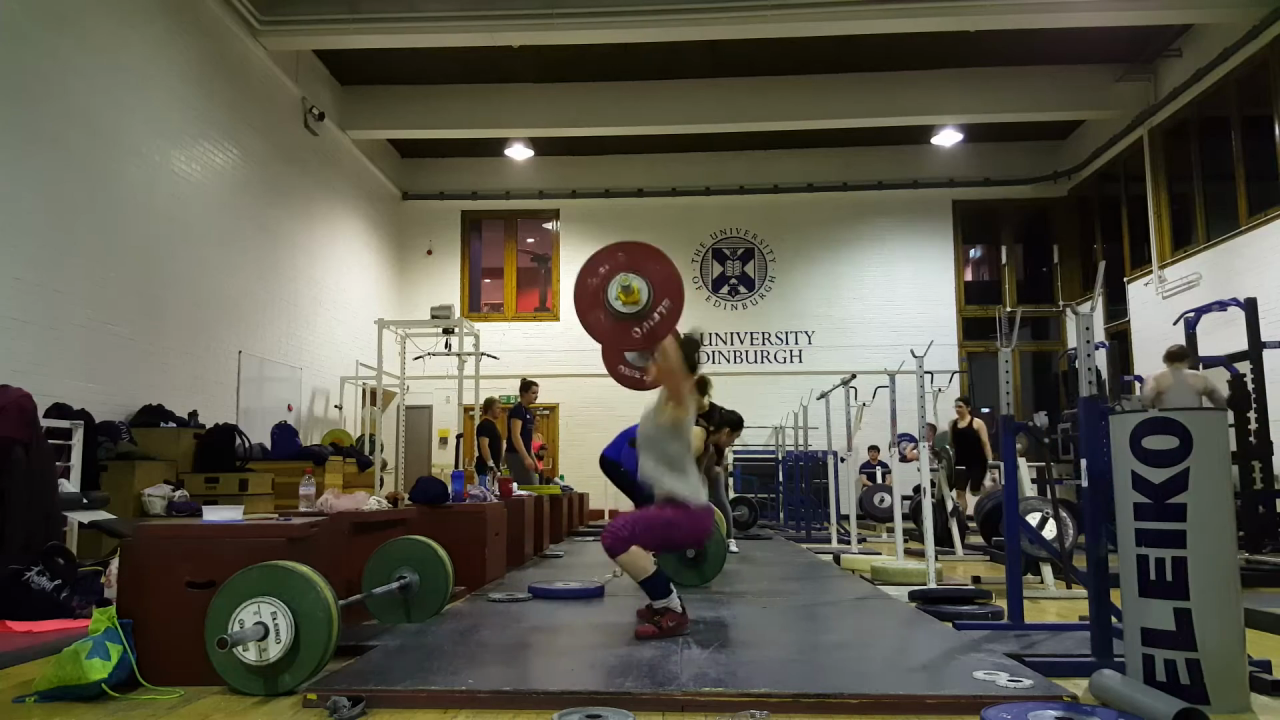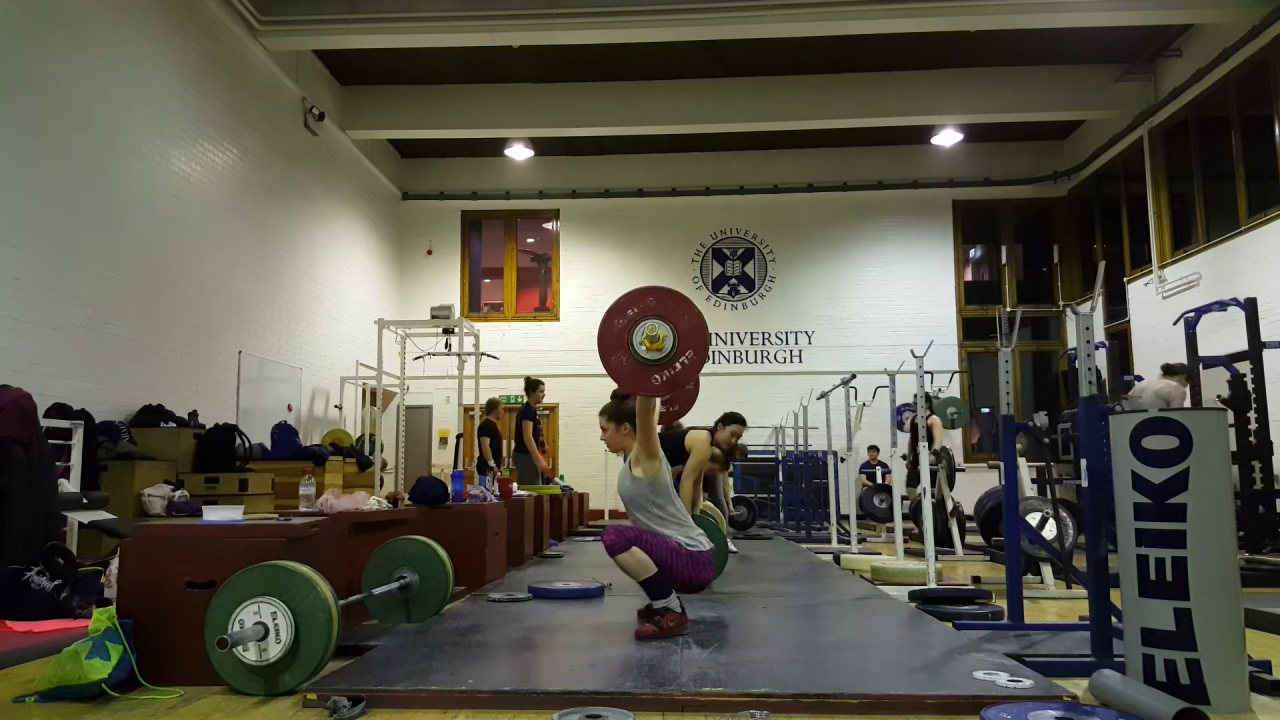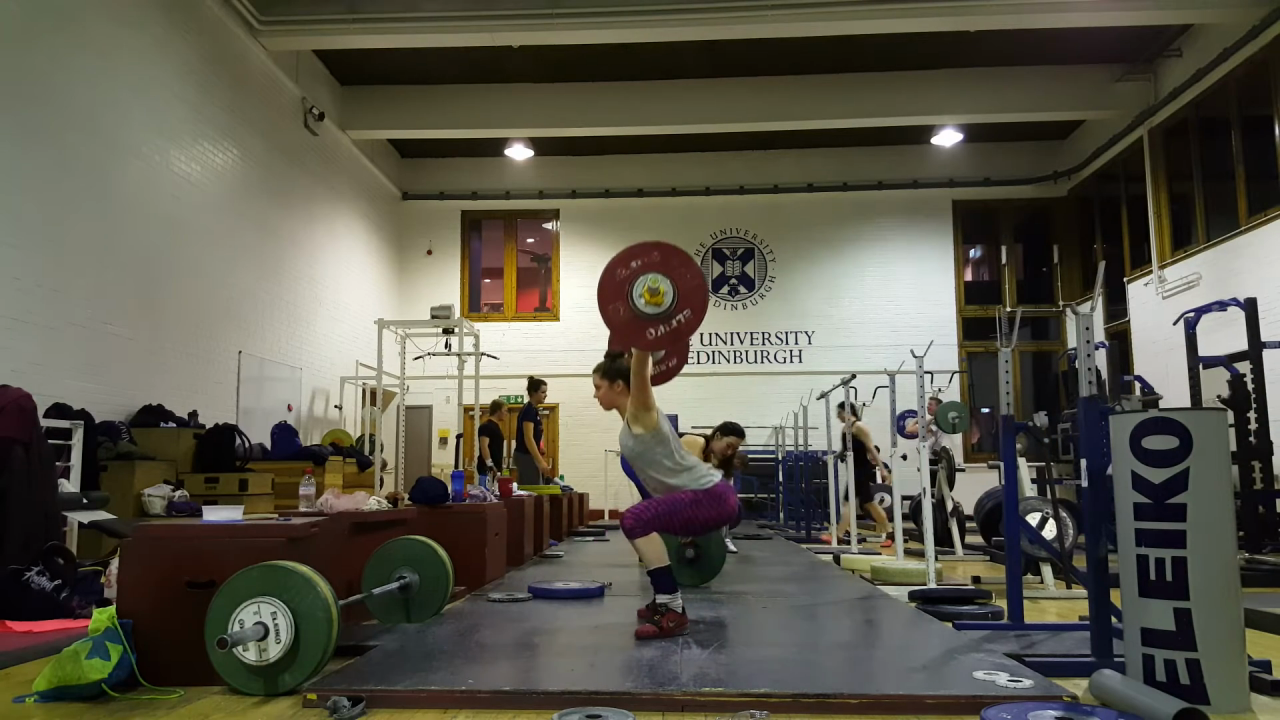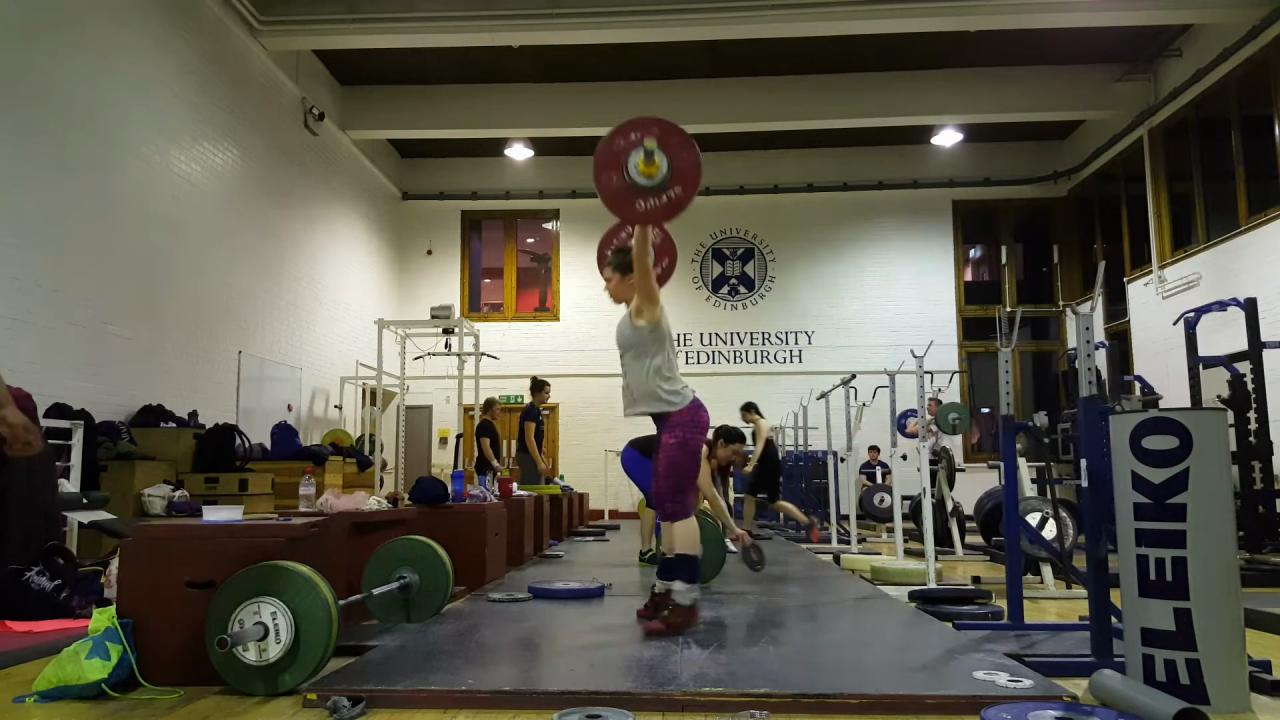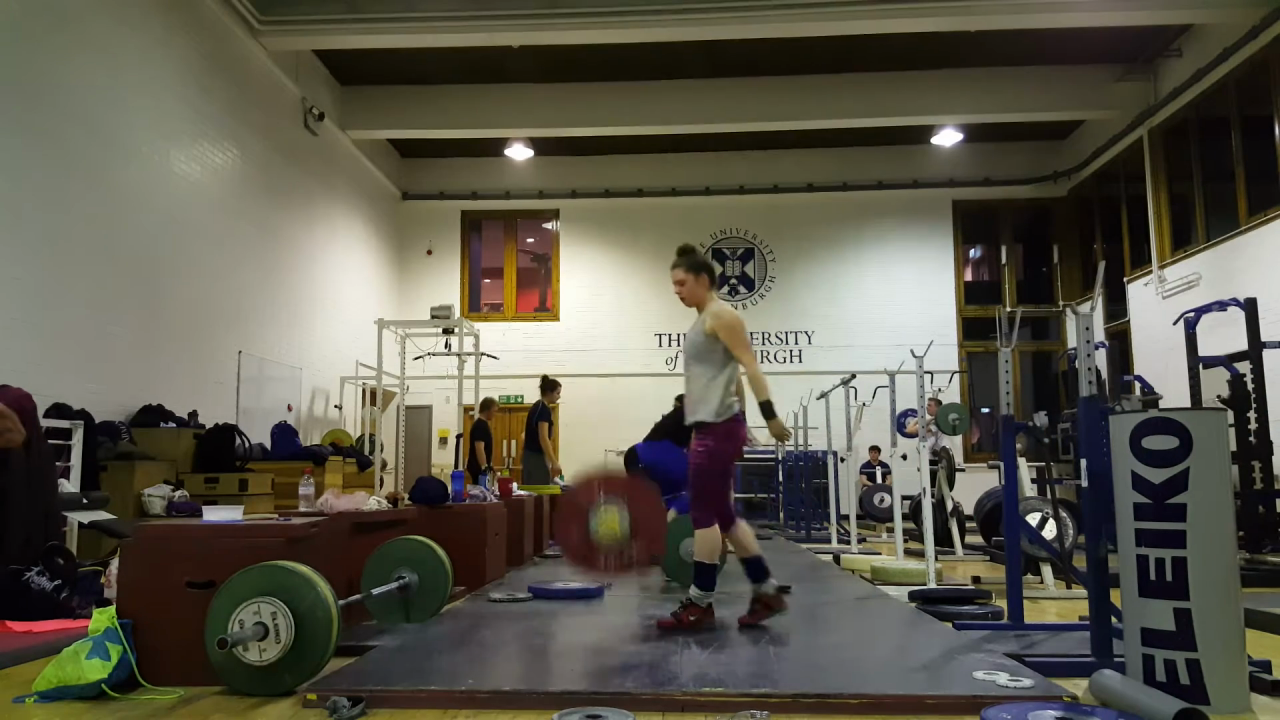
dt=0.7s
person 1, frame 1
left shoulder: (677, 399)
right shoulder: (670, 401)
left elbow: (667, 354)
left hip: (689, 515)
right hip: (675, 505)
left knee: (615, 535)
right knee: (622, 537)
left ankle: (671, 611)
right ankle: (666, 599)
person 1, frame 2
left shoulder: (645, 457)
right shoulder: (638, 457)
left elbow: (646, 414)
right elbow: (649, 414)
left hip: (692, 561)
right hip: (684, 555)
left knee: (614, 537)
right knee: (621, 540)
left ankle: (671, 613)
right ankle: (665, 602)
person 1, frame 3
left shoulder: (640, 412)
right shoulder: (632, 416)
left elbow: (639, 371)
right elbow: (643, 366)
left hip: (712, 497)
right hip: (705, 497)
left knee: (635, 521)
right knee: (642, 524)
left ankle: (673, 612)
right ankle: (667, 599)
person 1, frame 4
left shoulder: (647, 306)
right shoulder: (636, 310)
left elbow: (643, 261)
right elbow: (636, 266)
left wrist: (642, 221)
right wrist: (630, 237)
left hip: (682, 416)
right hip: (671, 417)
left knee: (677, 505)
right knee: (665, 504)
left ankle: (684, 603)
right ankle: (666, 590)
person 1, frame 5
left shoulder: (720, 314)
right shoulder: (704, 318)
left elbow: (749, 365)
left wrist: (770, 414)
left hip: (717, 426)
right hip: (712, 426)
left knee: (703, 513)
right knee: (720, 514)
left ankle: (700, 603)
right ankle: (767, 592)
